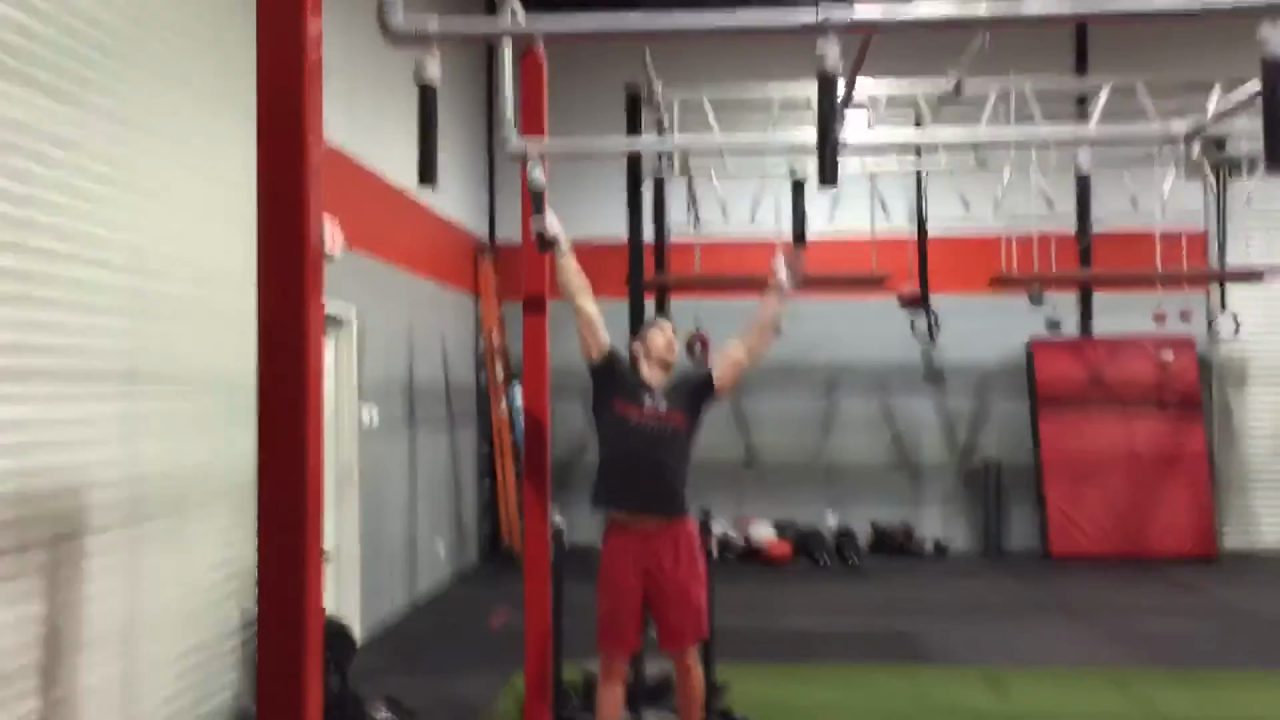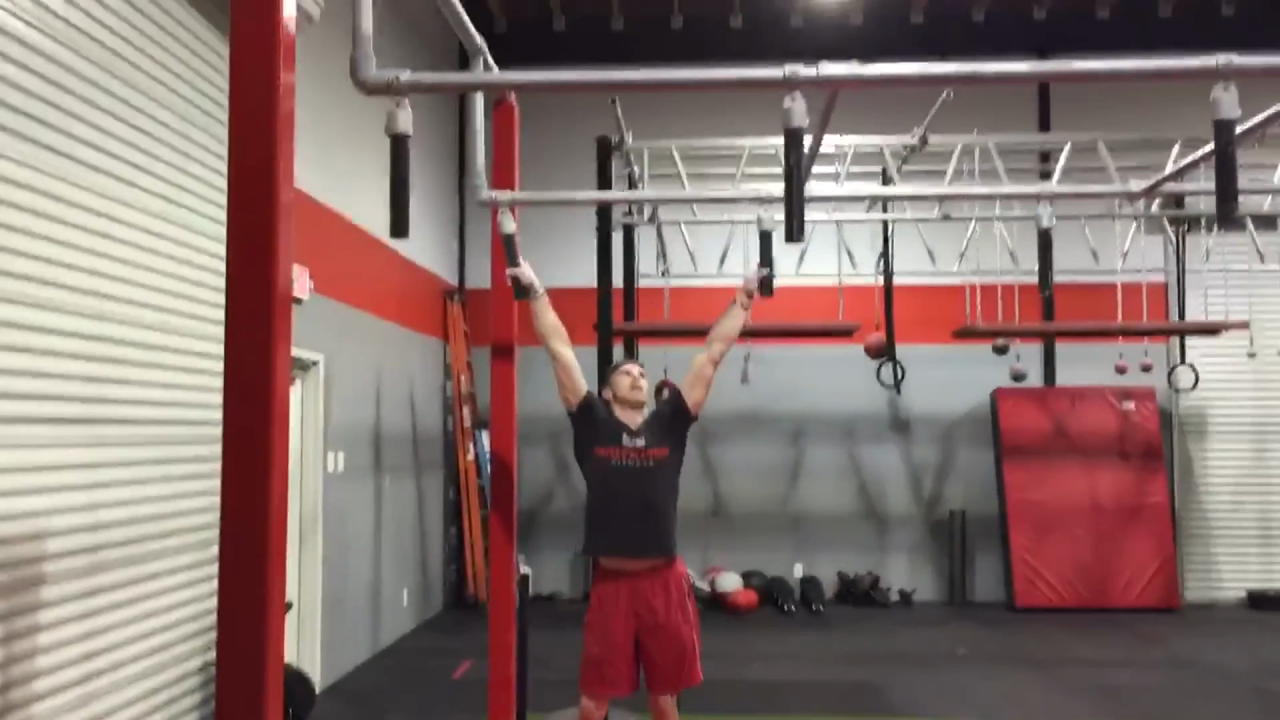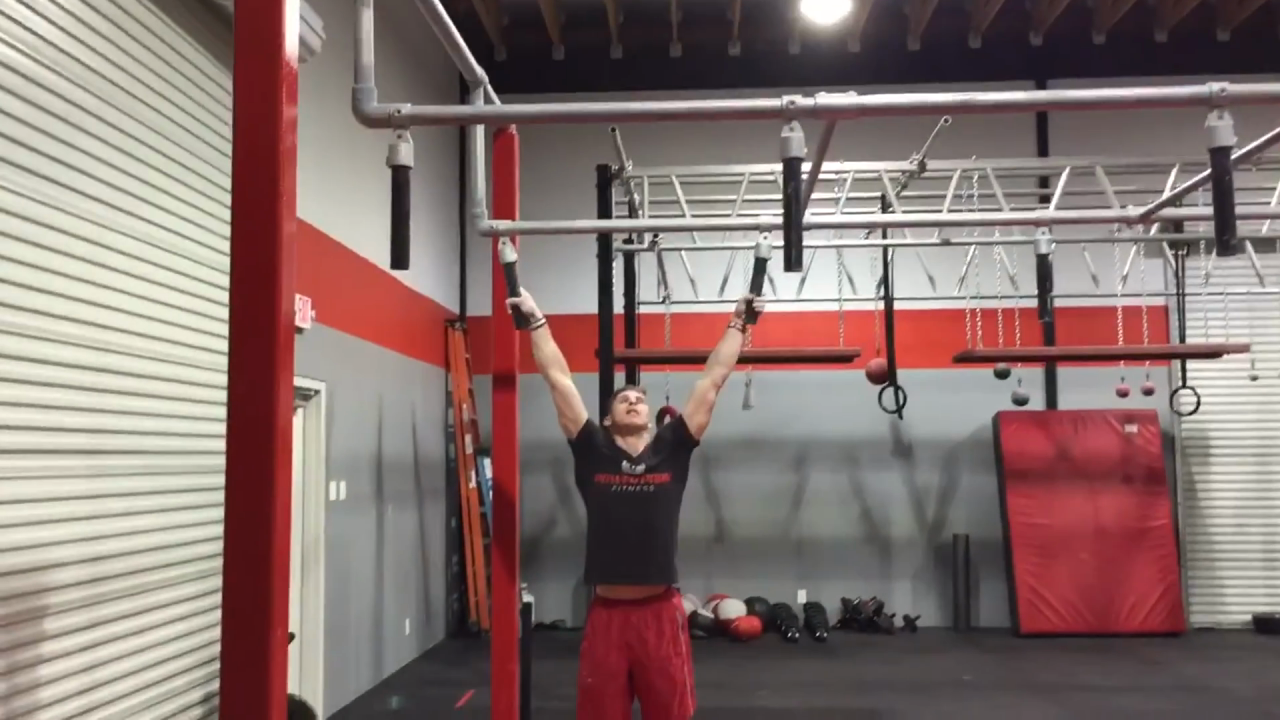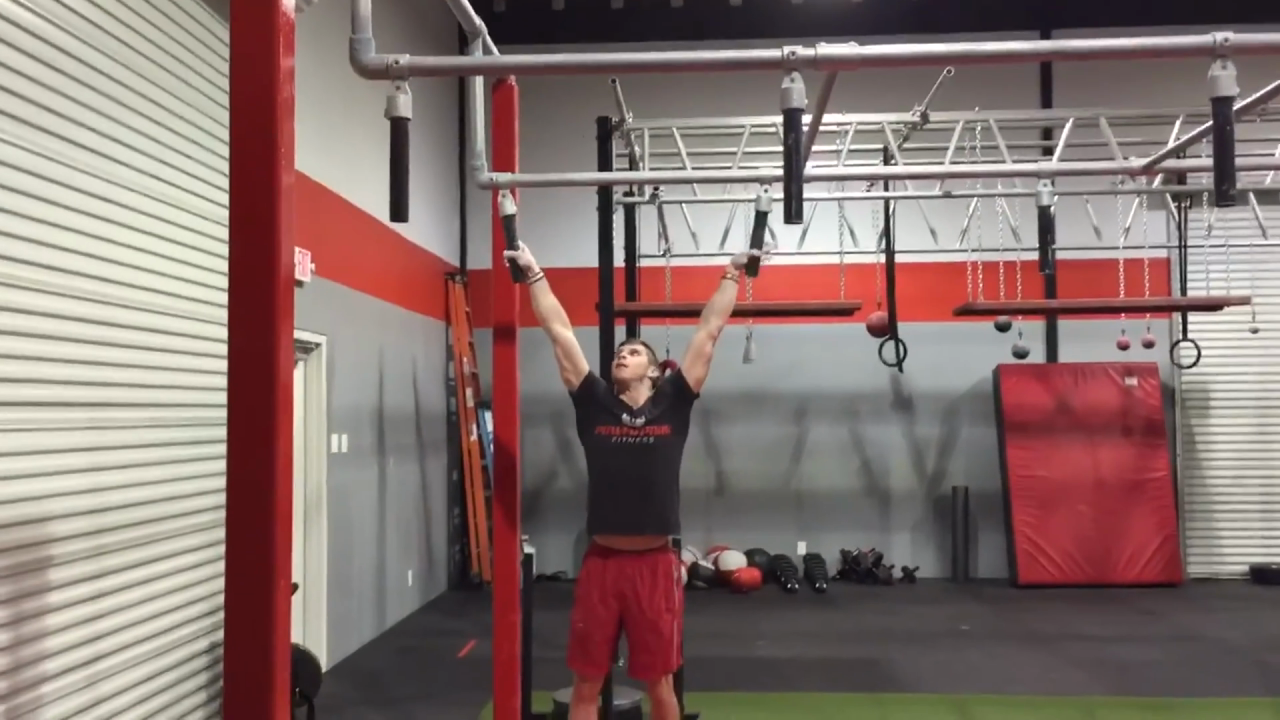
dt=0.5s
person 1, frame 1
left shoulder: (688, 391)
right shoulder: (613, 379)
left elbow: (745, 350)
right elbow: (583, 306)
left wrist: (778, 289)
right wrist: (559, 244)
left hip: (672, 539)
right hip: (623, 539)
left knee: (686, 654)
right knee: (613, 661)
person 1, frame 2
left shoulder: (670, 423)
right shoulder: (592, 424)
left elbow: (711, 355)
right elbow: (560, 351)
left wrist: (743, 297)
right wrist: (535, 290)
left hip: (664, 584)
right hip: (612, 585)
person 1, frame 3
left shoulder: (671, 449)
right shoulder: (593, 451)
left elbow: (713, 379)
right elbow: (558, 378)
left wrist: (737, 321)
right wrist: (535, 318)
left hip: (660, 612)
right hip: (607, 613)
person 1, frame 4
left shoulder: (673, 404)
right shoulder: (594, 403)
left elbow: (709, 331)
right elbow: (560, 333)
left wrist: (733, 272)
right wrist: (533, 271)
left hip: (655, 563)
right hip: (602, 562)
left knee: (659, 680)
right knee: (586, 681)
